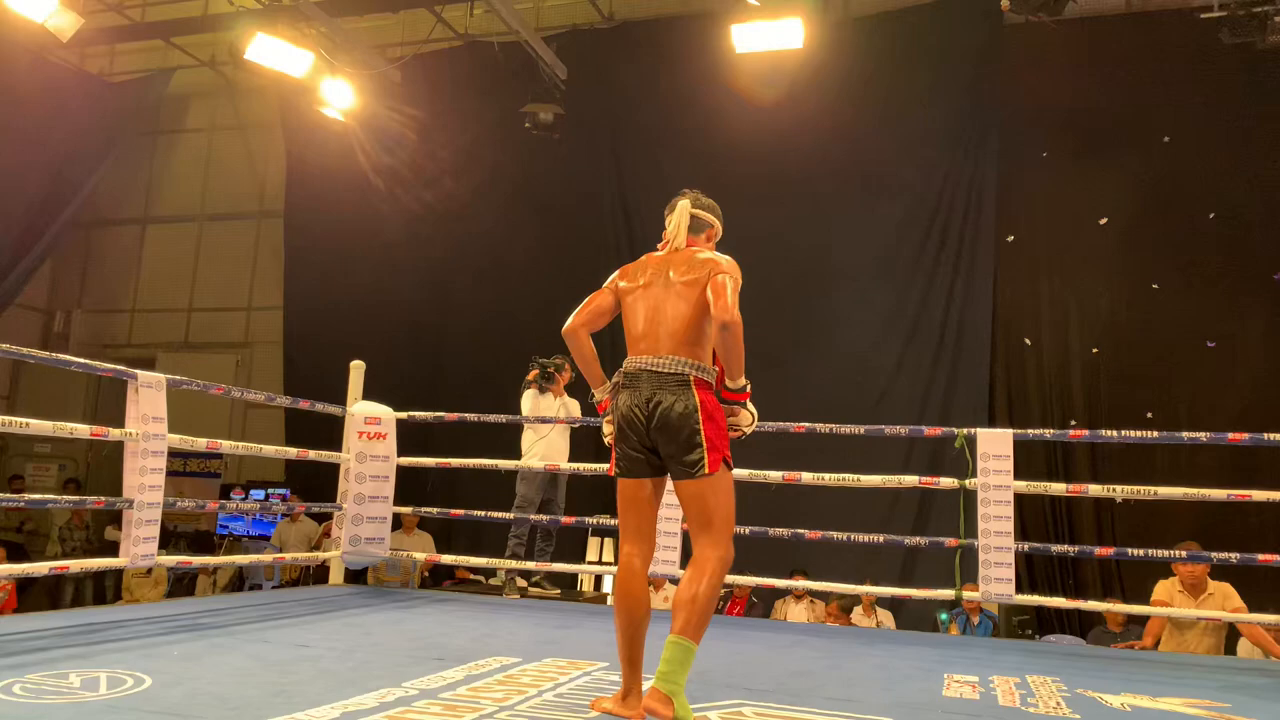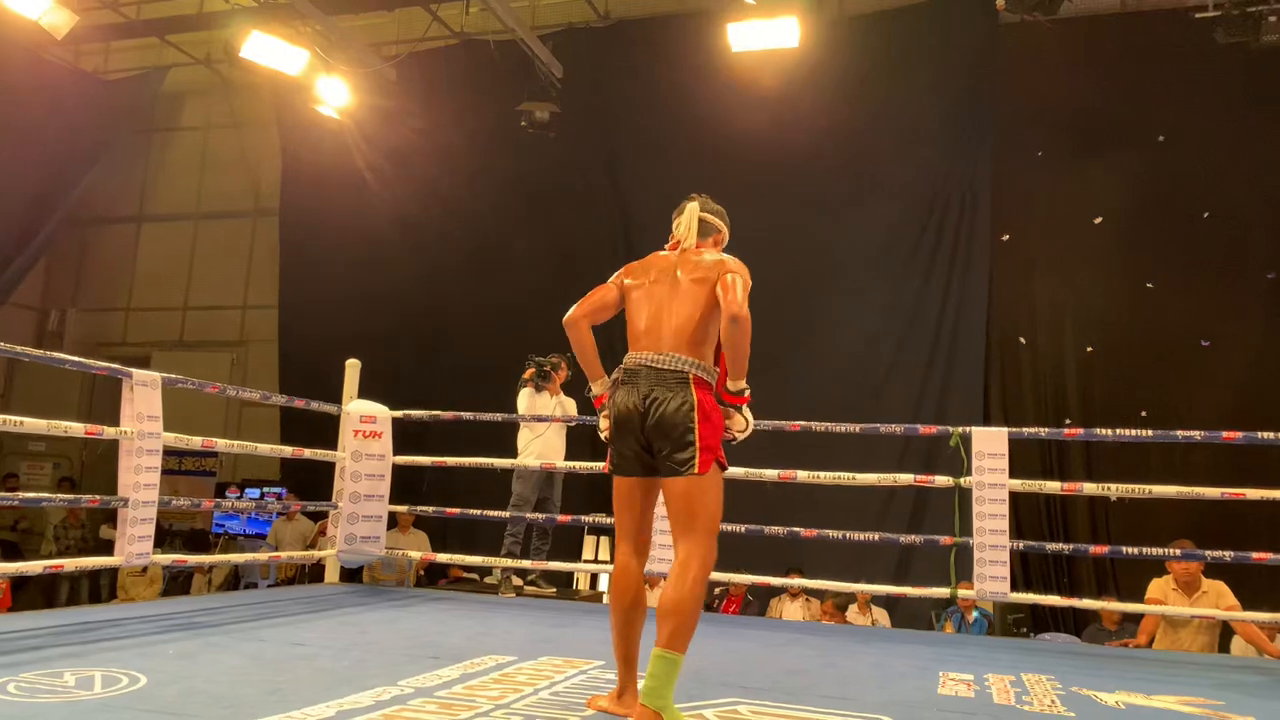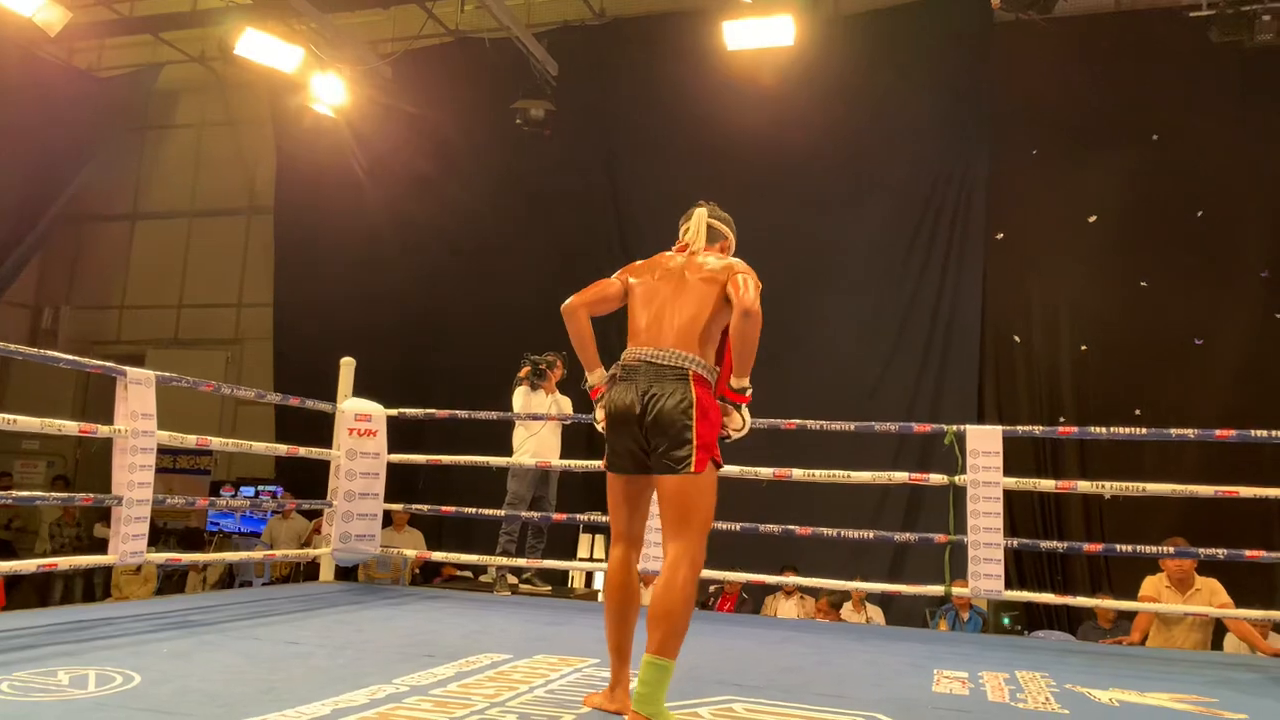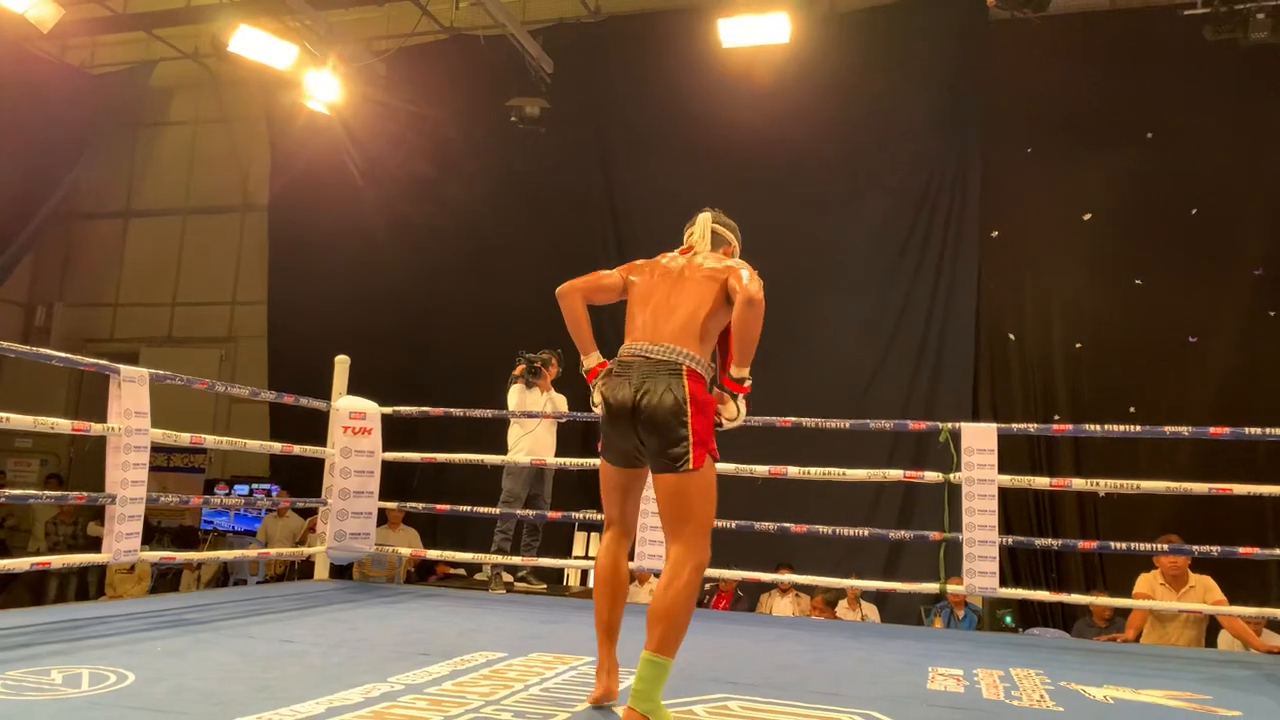
dt=0.1s
person 1, frame 1
left shoulder: (629, 272)
right shoulder: (718, 264)
left elbow: (574, 329)
right elbow: (726, 316)
left wrist: (605, 400)
right wrist: (737, 390)
left hip: (632, 402)
right hip: (688, 402)
left knee: (634, 553)
right knee: (714, 548)
person 1, frame 2
left shoulder: (635, 271)
right shoulder: (726, 266)
left elbow: (575, 321)
right elbow: (736, 315)
left wrist: (601, 393)
right wrist: (736, 393)
left hip: (630, 398)
right hip: (684, 401)
left knee: (629, 552)
right knee: (694, 553)
person 1, frame 3
left shoulder: (640, 270)
right shoulder: (732, 269)
left elbow: (574, 308)
right elbow: (748, 308)
left wrist: (597, 385)
right wrist: (738, 391)
left hip: (625, 394)
right hip: (682, 398)
left knee: (624, 549)
right knee: (684, 553)
person 1, frame 4
left shoulder: (643, 268)
right shoulder: (734, 269)
left elbow: (569, 292)
right elbow: (752, 297)
left wrist: (595, 369)
right wrist: (737, 380)
left hip: (621, 389)
right hip: (677, 395)
left knee: (616, 536)
right knee: (688, 553)
left ankle: (606, 675)
person 2, frame 1
left shoulder: (570, 403)
right shoulder: (533, 394)
left elbow: (576, 421)
right elbow: (530, 419)
left wrist: (561, 393)
right wrist: (533, 386)
left hip: (558, 469)
right hip: (533, 465)
left knee: (549, 526)
right knee: (521, 522)
left ankle: (538, 576)
right ankle: (510, 577)
person 2, frame 2
left shoulder: (567, 401)
right shoulder: (529, 393)
left elbow: (573, 419)
right elbow: (526, 418)
left wrist: (557, 391)
right wrist: (530, 385)
left hip: (555, 468)
right hip: (529, 464)
left knee: (545, 525)
right knee: (517, 521)
left ankle: (534, 575)
right ankle: (506, 576)
person 2, frame 3
left shoulder: (562, 399)
right shoulder: (524, 391)
left elbow: (568, 418)
right elbow: (522, 415)
left wrist: (552, 390)
right wrist: (526, 383)
left hip: (550, 467)
right hip: (525, 462)
left knee: (540, 523)
right knee: (512, 519)
left ankle: (529, 573)
right ankle: (501, 574)
person 2, frame 4
left shoulder: (558, 397)
right shoulder: (519, 389)
left elbow: (563, 416)
right elbow: (516, 414)
left wrist: (547, 388)
right wrist: (520, 381)
left hip: (545, 465)
right hip: (519, 461)
left knee: (535, 521)
right knee: (507, 518)
left ankle: (524, 571)
right ankle: (496, 572)
